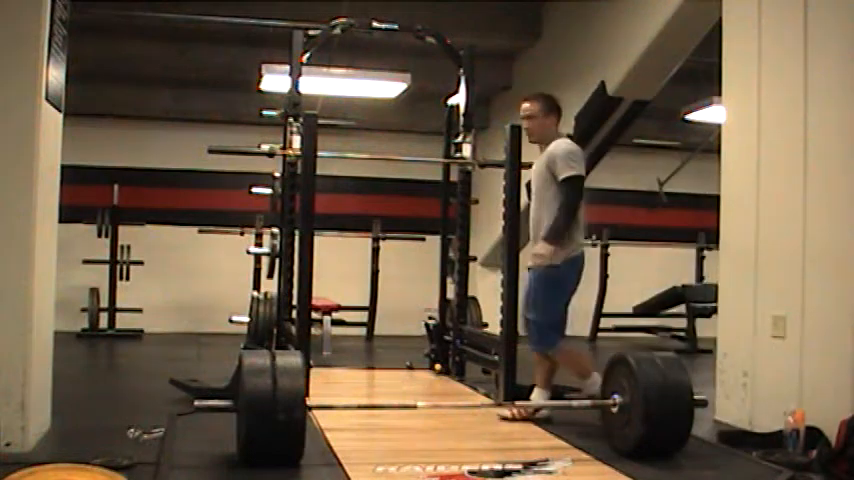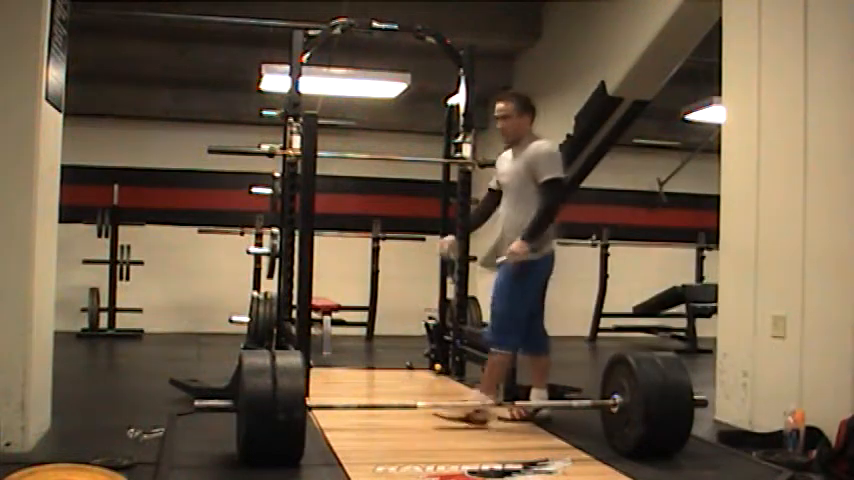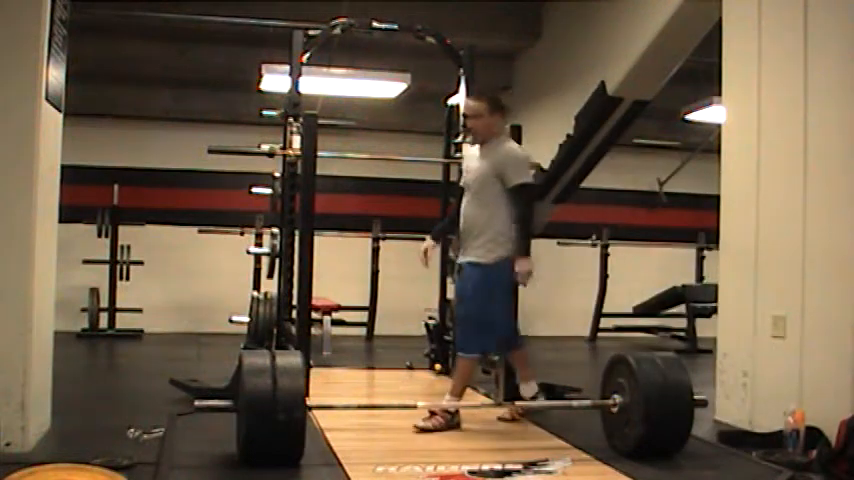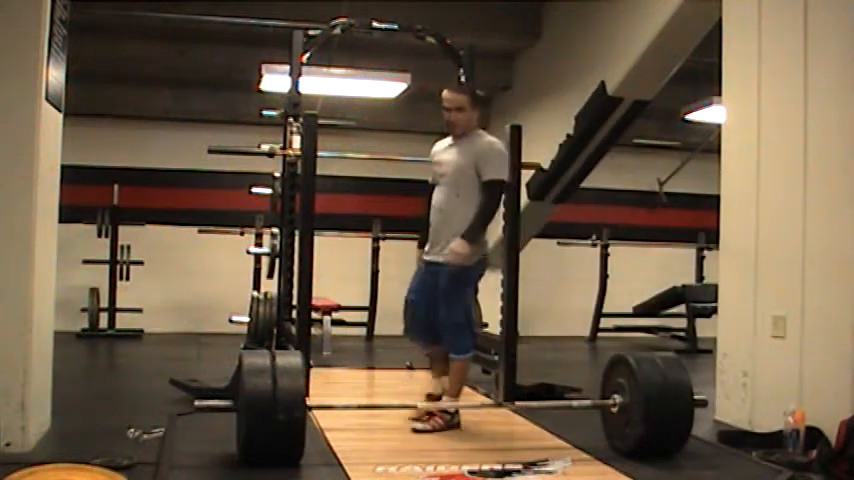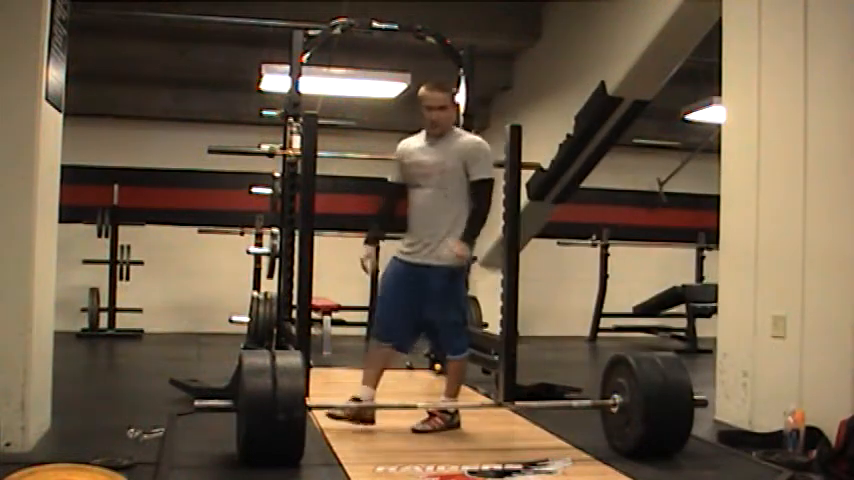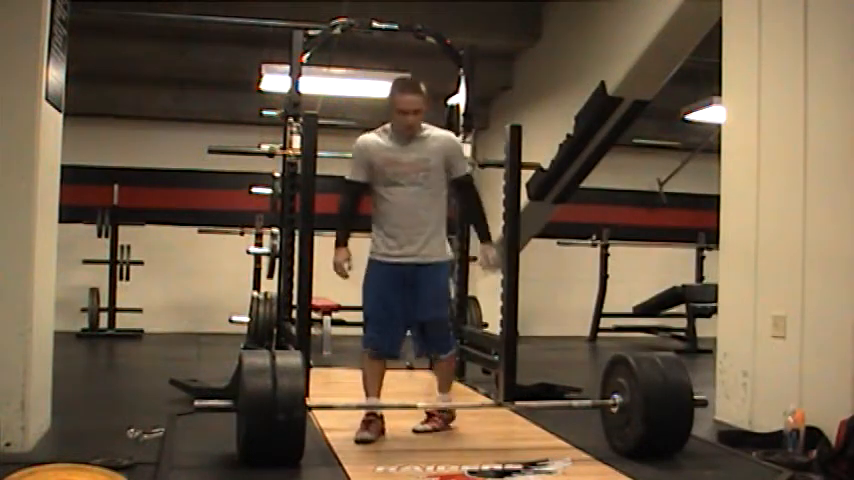
dt=0.3s
person 1, frame 1
left shoulder: (563, 151)
right shoulder: (544, 156)
left elbow: (571, 200)
left wrist: (548, 241)
left hip: (556, 258)
right hip: (546, 258)
left knee: (543, 331)
right knee: (546, 332)
left ankle: (596, 386)
right ankle: (539, 401)
person 1, frame 2
left shoulder: (543, 153)
right shoulder: (505, 159)
left elbow: (553, 201)
right elbow: (489, 203)
left wrist: (526, 240)
right wrist: (457, 234)
left hip: (528, 257)
right hip: (512, 256)
left knee: (504, 329)
right knee: (530, 330)
left ankle: (481, 405)
right ankle: (539, 400)
person 1, frame 3
left shoulder: (510, 155)
right shoulder: (471, 155)
left elbow: (523, 208)
left wrist: (523, 254)
right wrist: (435, 237)
left hip: (490, 260)
right hip: (470, 256)
left knee: (470, 330)
right knee: (499, 330)
left ankle: (450, 408)
right ankle: (530, 394)
person 1, frame 4
left shoulder: (488, 149)
right shoulder: (439, 149)
left elbow: (491, 200)
left wrist: (467, 239)
right wrist: (423, 244)
left hip: (462, 256)
right hip: (434, 255)
left knee: (455, 329)
right knee: (417, 321)
left ankle: (449, 408)
right ankle: (440, 386)
person 1, frame 5
left shoulder: (472, 148)
right shoulder: (408, 149)
left elbow: (482, 200)
right elbow: (391, 199)
left wrist: (465, 241)
right wrist: (371, 241)
left hip: (448, 261)
right hip: (409, 257)
left knee: (450, 335)
right knee: (386, 327)
left ankle: (448, 410)
right ankle: (363, 400)
person 1, frame 6
left shoulder: (446, 143)
right shoulder: (368, 145)
left elbow: (467, 194)
right elbow: (351, 197)
left wrist: (485, 240)
right wrist: (341, 243)
left hip: (432, 259)
right hip: (384, 259)
left knee: (438, 335)
right knee: (376, 337)
left ankle: (444, 407)
right ankle: (373, 413)
